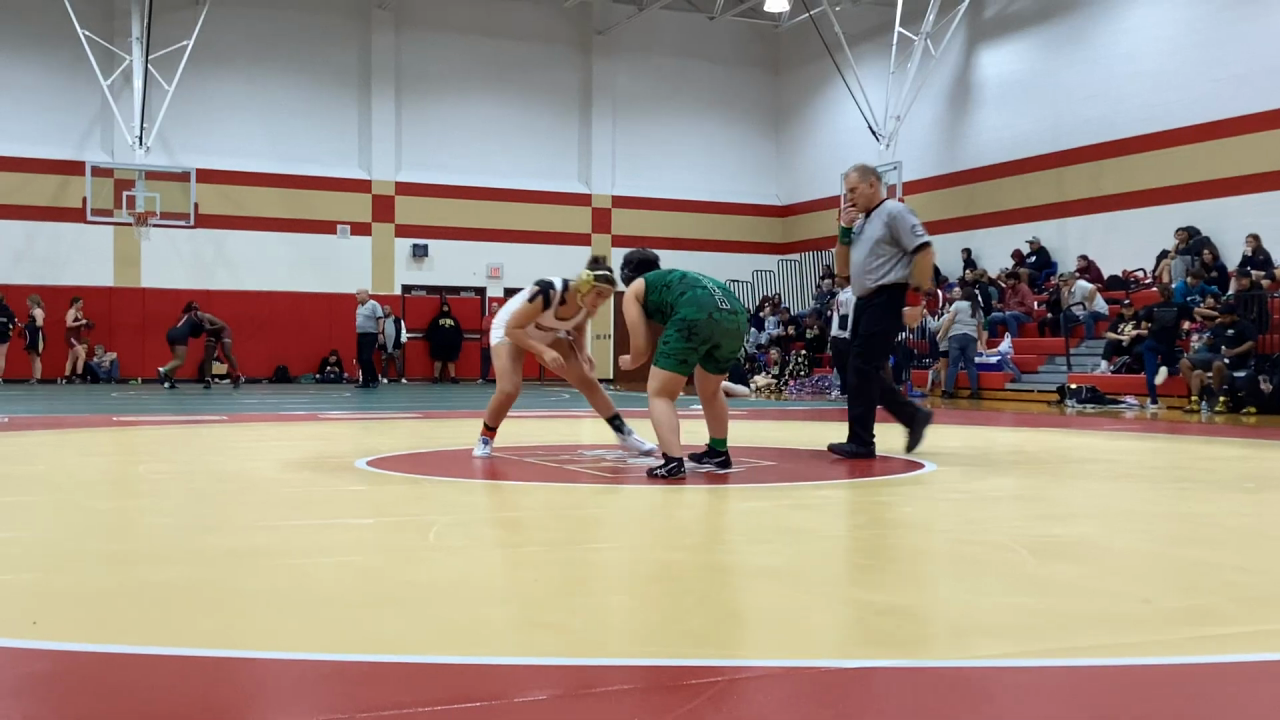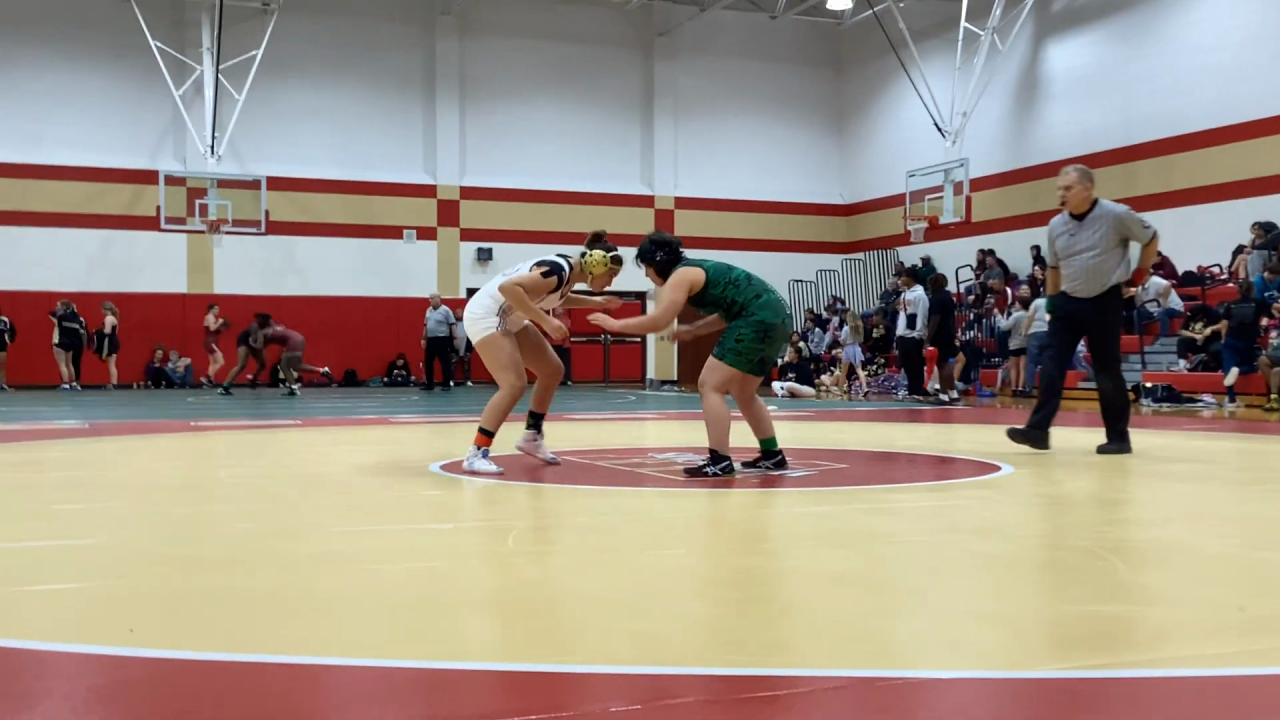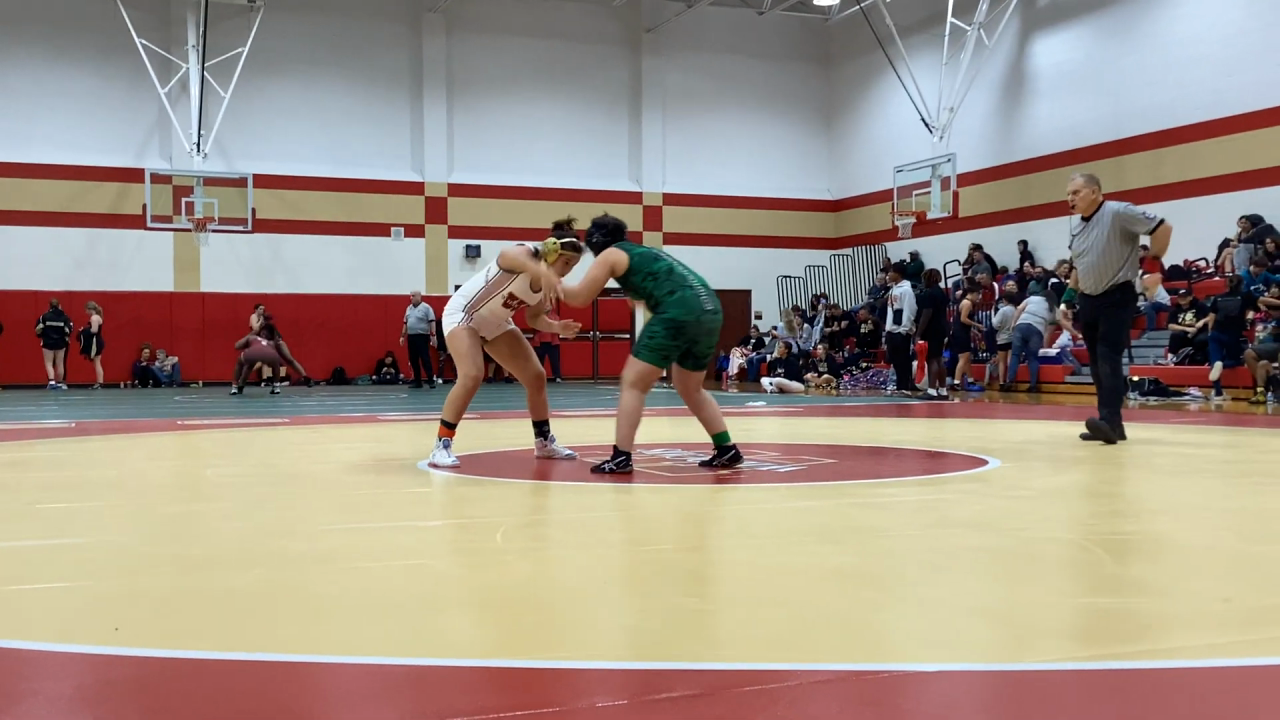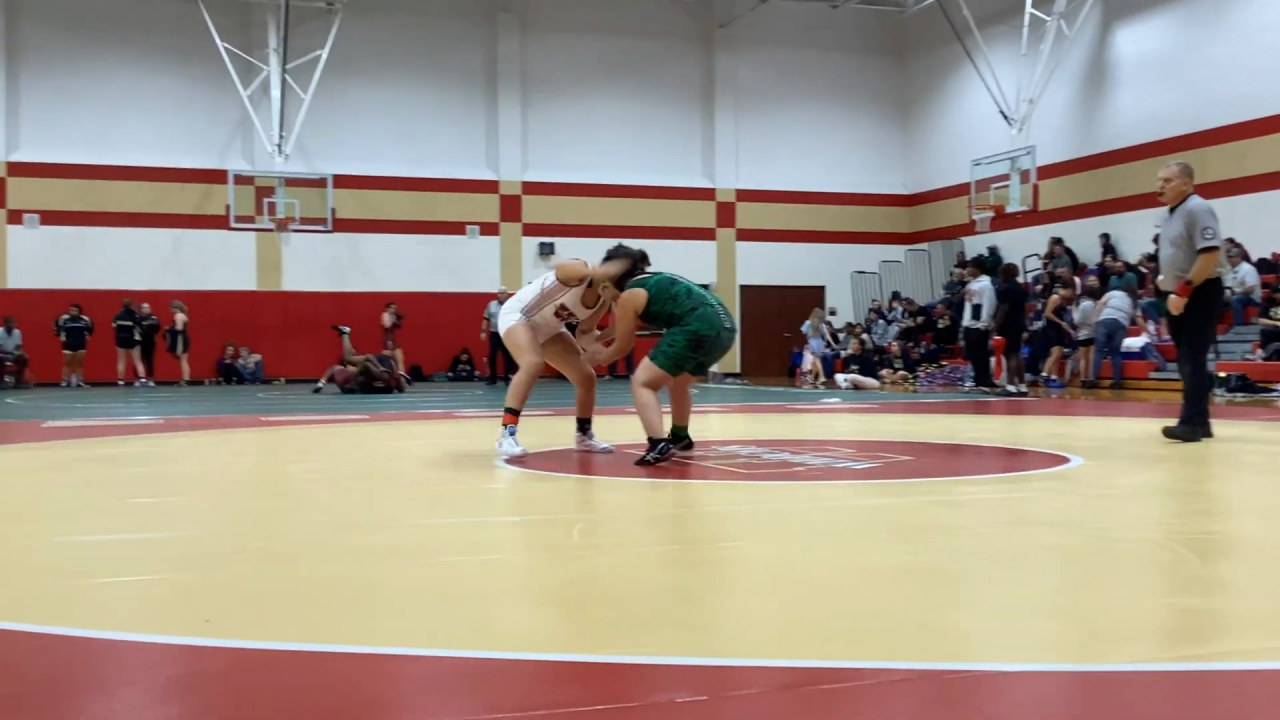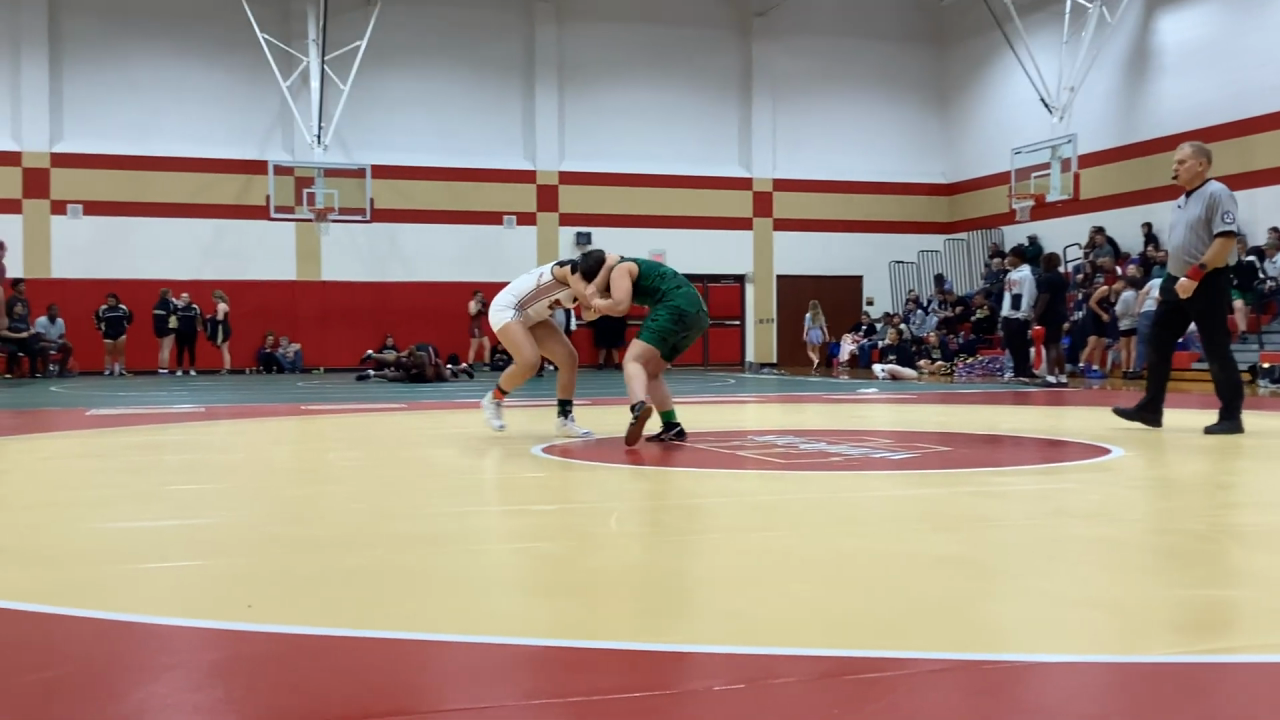
dt=1s
person 1, frame 1
left shoulder: (894, 213)
right shoulder: (859, 222)
left elbow: (924, 252)
right elbow: (842, 270)
left wrist: (913, 298)
right wrist: (844, 231)
left hip: (886, 300)
right hip: (865, 302)
left knee: (862, 370)
right knee: (868, 371)
left ankle: (861, 441)
right ankle: (912, 415)
person 1, frame 2
left shoulder: (1116, 215)
right shoulder: (1056, 225)
left elbow: (1151, 239)
left wrist: (1138, 277)
right wrist: (1050, 301)
left hip: (1105, 303)
right hip: (1067, 303)
left knee: (1107, 370)
right knee: (1053, 365)
left ankle: (1118, 437)
right ankle: (1037, 429)
person 1, frame 3
left shoulder: (1118, 212)
right shoulder: (1076, 227)
left elbow: (1162, 228)
left wrist: (1152, 265)
right wrist: (1068, 296)
left hip: (1117, 298)
right hip: (1087, 300)
left knee: (1109, 357)
right knee: (1097, 362)
left ankle: (1109, 420)
right ankle: (1111, 423)
person 1, frame 4
left shoulder: (1198, 210)
right shoulder: (1167, 215)
left elbow: (1211, 255)
left wrist: (1183, 290)
right wrist: (1167, 288)
left hip: (1200, 295)
right hip: (1177, 297)
left knee: (1192, 358)
right knee: (1186, 361)
left ankle: (1191, 423)
right ankle: (1200, 421)
person 1, frame 5
left shoulder: (1216, 194)
right shoulder: (1182, 200)
left elbow: (1225, 239)
left wrist: (1195, 275)
right wrist: (1182, 278)
left hip: (1207, 283)
right hip: (1177, 282)
left knee: (1216, 350)
right knee: (1159, 345)
left ankle: (1231, 416)
right ankle: (1150, 408)
person 2, frame 1
left shoulder: (633, 291)
right shoulder: (673, 280)
left elbow: (642, 347)
left wrist: (630, 362)
left hip: (695, 316)
right hip: (734, 315)
left knee: (659, 393)
right knee: (709, 390)
left ankle: (674, 462)
right ankle: (718, 453)
person 2, frame 2
left shoulder: (681, 276)
right shoulder: (696, 270)
left elbow: (658, 321)
left wrist: (615, 325)
right wrist: (693, 330)
left hip: (759, 319)
right hip: (775, 317)
left knee: (710, 386)
right knee: (743, 392)
left ankle: (720, 460)
right ankle: (772, 455)
person 2, frame 3
left shoulder: (611, 255)
right shoulder: (644, 251)
left elbow: (580, 298)
left hip: (678, 313)
right hip: (708, 310)
left knee: (632, 384)
right knee: (690, 389)
left ankle: (621, 457)
right ankle: (727, 449)
person 2, frame 4
left shoulder: (630, 296)
right shoulder: (656, 280)
left elbow: (621, 348)
right elbow: (629, 321)
left wrist: (598, 356)
left hip: (699, 329)
right hip: (724, 327)
left knee: (642, 382)
right knee: (677, 382)
left ankle: (660, 444)
right ankle: (679, 437)
person 2, frame 5
left shoulder: (619, 270)
right shoulder: (630, 266)
left elbow: (620, 306)
left wrist: (597, 303)
left hip: (677, 308)
right hip: (696, 313)
left knee: (632, 361)
right knee: (649, 371)
left ankle: (639, 408)
right ankle: (672, 427)
person 3, frame 1
left shoulder: (590, 303)
right shoulder: (548, 292)
left elbow: (579, 328)
right elbow: (511, 329)
left wrist: (582, 352)
right wrist: (545, 351)
left hip: (547, 333)
right hip: (508, 329)
left knee: (586, 380)
right knee: (508, 389)
left ankle: (625, 435)
right ankle: (485, 439)
person 3, frame 2
left shoulder: (571, 271)
right shoulder: (558, 272)
right elbow: (508, 287)
left wrist: (596, 302)
right wrist: (545, 319)
left hip: (508, 318)
right hip: (485, 315)
left knee: (553, 371)
right knee: (514, 385)
left ankle: (531, 437)
right ankle: (476, 454)
person 3, frame 3
left shoulder: (551, 275)
right shoulder: (524, 255)
left elbow: (535, 318)
right elbow: (510, 256)
left wrist: (559, 326)
right wrist: (541, 270)
left hip: (495, 322)
right hip: (461, 313)
left knee: (536, 377)
right knee: (472, 375)
left ankle: (545, 442)
right ankle: (442, 447)
person 3, frame 4
left shoulder: (604, 300)
right shoulder: (581, 274)
left elbow: (585, 334)
right elbow: (565, 266)
left wrist: (601, 343)
left hip: (548, 327)
right hip: (519, 318)
left knee: (586, 377)
right knee: (533, 365)
left ankle: (584, 437)
right ankle: (507, 435)
person 3, frame 5
left shoulder: (581, 284)
right shoulder: (573, 269)
left hip: (532, 316)
right hip: (506, 309)
left knee: (569, 358)
right knee: (530, 361)
left ankle: (565, 420)
right ankle: (494, 399)
